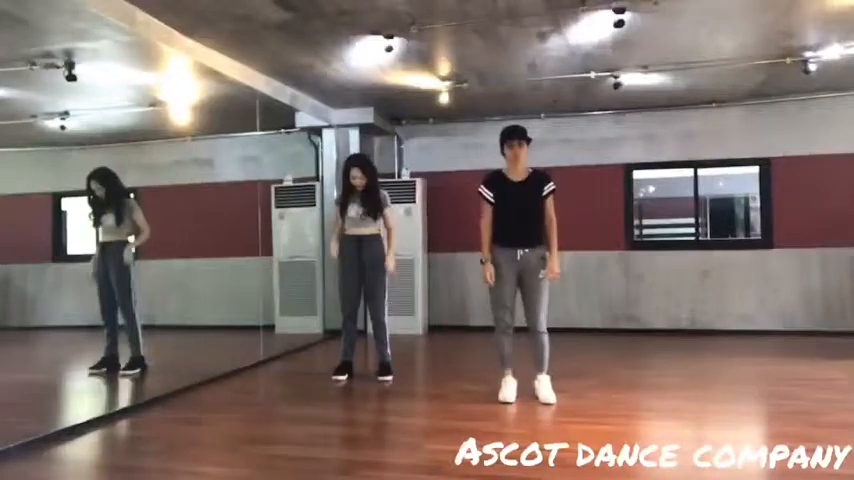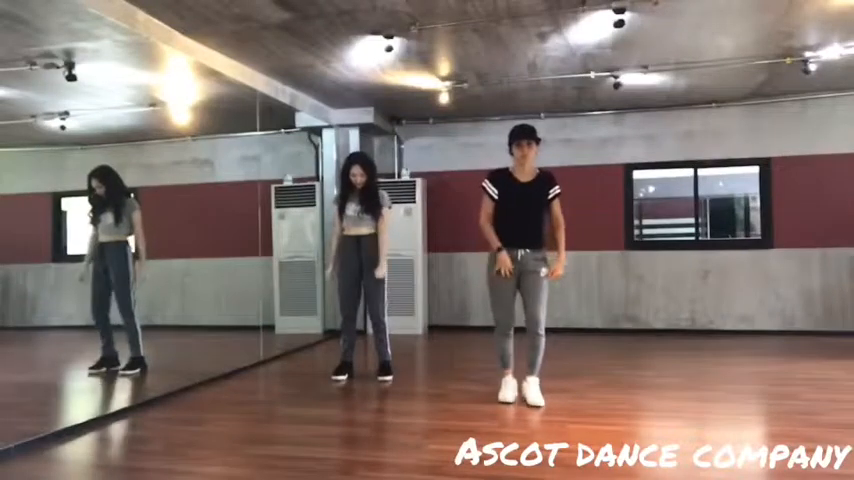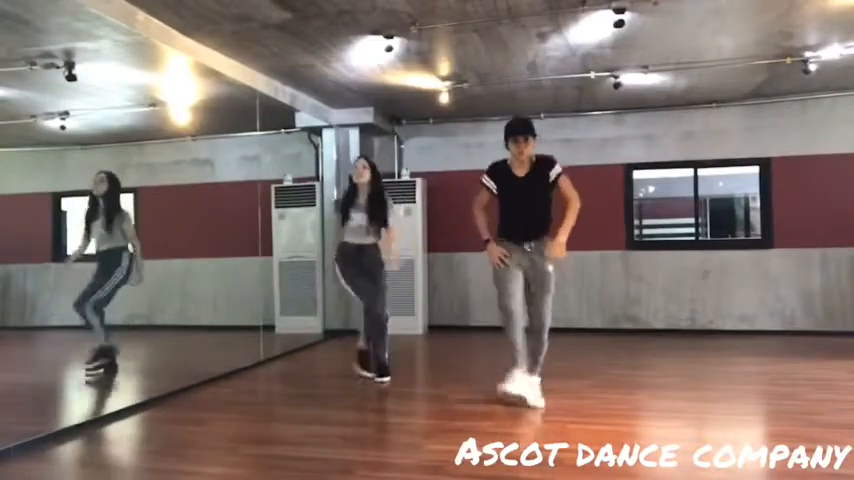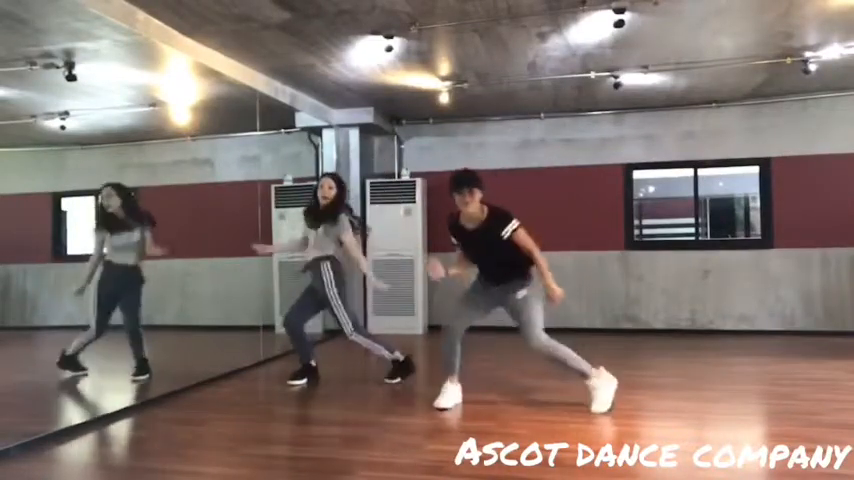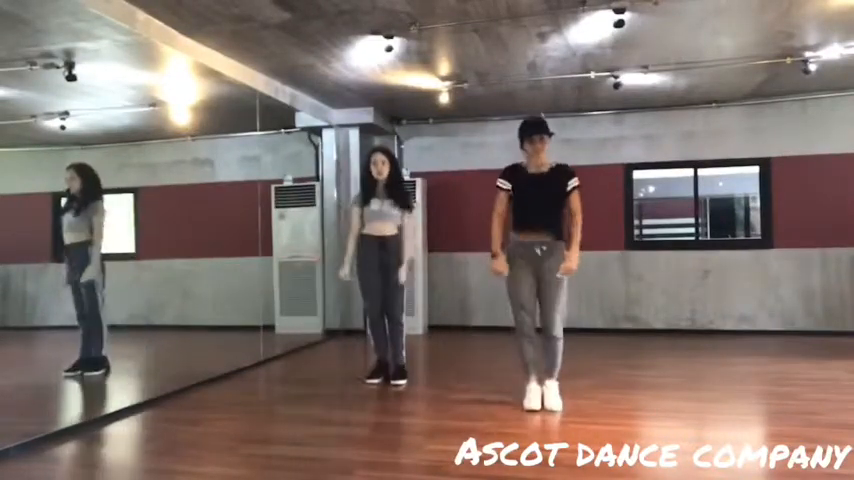
dt=1s
person 1, frame 1
left shoulder: (542, 180)
right shoulder: (492, 181)
left elbow: (550, 219)
right elbow: (486, 222)
left wrist: (554, 256)
right wrist: (486, 260)
left hip: (534, 255)
right hip: (502, 255)
left knee: (538, 321)
right knee: (503, 320)
left ankle: (542, 378)
right ankle: (507, 378)
person 1, frame 2
left shoulder: (547, 182)
right shoulder: (496, 179)
left elbow: (558, 223)
right elbow: (484, 219)
left wrist: (561, 257)
right wrist: (500, 251)
left hip: (535, 258)
right hip: (504, 257)
left knee: (536, 322)
right knee: (502, 323)
left ankle: (531, 380)
right ankle: (507, 376)
person 1, frame 3
left shoulder: (548, 166)
right shoulder: (496, 172)
left elbow: (574, 202)
right elbow: (478, 208)
left wrist: (561, 237)
right wrist: (489, 242)
left hip: (540, 251)
right hip: (508, 251)
left knee: (541, 320)
right knee: (511, 309)
left ankle: (533, 377)
right ankle: (519, 372)
person 1, frame 4
left shoulder: (500, 219)
right shoulder: (455, 225)
left elbow: (532, 251)
left wrist: (549, 284)
right wrist: (445, 271)
left hip: (519, 285)
right hip: (486, 286)
left knee: (536, 341)
right knee: (452, 329)
left ankle: (597, 378)
right ankle: (452, 385)
person 1, frame 5
left shoulder: (564, 175)
right shoulder: (511, 175)
left elbow: (575, 215)
right elbow: (498, 216)
left wrist: (573, 253)
right wrist: (496, 255)
left hip: (554, 253)
right hip: (520, 252)
left knee: (553, 323)
right knee: (524, 323)
left ankle: (551, 382)
right ankle: (532, 383)
person 2, frame 1
left shoulder: (380, 196)
right shoulder: (343, 198)
left elbow: (390, 227)
left wrist: (391, 251)
right wrist: (334, 240)
left hip: (373, 248)
right hip: (349, 249)
left knee: (377, 308)
right knee: (348, 308)
left ankle: (384, 361)
right ankle: (346, 361)
person 2, frame 2
left shoulder: (379, 196)
right shoulder: (343, 196)
left elbow: (383, 231)
right elbow: (339, 229)
left wrist: (383, 261)
right wrist: (332, 260)
left hip: (370, 249)
right hip: (347, 250)
left knee: (376, 308)
right knee: (347, 309)
left ankle: (384, 362)
right ankle: (346, 362)
person 2, frame 3
left shoulder: (382, 202)
right shoulder: (346, 201)
left elbow: (388, 235)
right elbow: (342, 230)
left wrist: (389, 253)
right wrist: (339, 256)
left hip: (371, 257)
right hip: (348, 256)
left knee: (380, 311)
right knee: (372, 301)
left ankle: (382, 363)
right ankle: (364, 350)
person 2, frame 4
left shoulder: (339, 217)
right shoulder: (315, 216)
left elbow: (354, 249)
right elbow: (304, 243)
left wrist: (371, 277)
right wrist: (272, 248)
left hip: (326, 271)
right hip: (318, 276)
left knee: (350, 329)
right knee: (292, 321)
left ankle: (400, 361)
right ankle: (309, 367)
person 2, frame 5
left shoulder: (400, 195)
right shoulder: (362, 195)
left elbow: (407, 232)
right elbow: (354, 230)
left wrist: (405, 264)
right wrist: (347, 262)
left hip: (392, 249)
right hip: (368, 250)
left knee: (394, 310)
right knee: (373, 309)
left ankle: (399, 365)
right ankle: (382, 362)
person 3, frame 1
left shoulder: (128, 205)
right shoulder: (100, 208)
left elbow: (146, 232)
right elbow: (101, 234)
left wrist: (131, 247)
right wrist: (95, 257)
left hip: (119, 255)
right hip: (102, 256)
left knee: (126, 307)
right knee: (107, 310)
left ankle: (137, 358)
right ankle: (110, 357)
person 3, frame 2
left shoulder: (128, 204)
right shoulder: (98, 207)
left elbow: (139, 234)
right elbow: (94, 237)
left wrist: (141, 262)
right wrist: (86, 263)
left hip: (119, 253)
right hip: (101, 256)
left knee: (125, 307)
right knee: (98, 308)
left ankle: (137, 358)
right ankle: (109, 355)
person 3, frame 3
left shoulder: (119, 214)
right shoulder: (92, 213)
left elbow: (134, 242)
right elbow: (85, 244)
left wrist: (138, 270)
right wrist: (72, 257)
left hip: (118, 262)
right hip: (103, 264)
left knee: (84, 304)
right knee: (93, 309)
left ankle: (104, 348)
right ankle: (107, 359)
person 3, frame 4
left shoulder: (141, 223)
right shoulder: (103, 225)
left elbow: (149, 249)
right elbow: (96, 256)
left wrist: (155, 250)
right wrist: (85, 282)
left hip: (131, 278)
right hip: (109, 276)
left knee: (133, 323)
right knee: (99, 328)
left ankle: (141, 363)
right ankle: (69, 357)
person 3, frame 5
left shoulder: (94, 205)
right shoulder: (71, 205)
left elbow: (97, 238)
right elbow: (68, 236)
left wrist: (93, 267)
right wrist: (68, 268)
left hip: (86, 257)
right hip: (72, 258)
left knee: (93, 309)
right knee: (82, 312)
left ankle: (99, 359)
right ankle: (86, 358)
